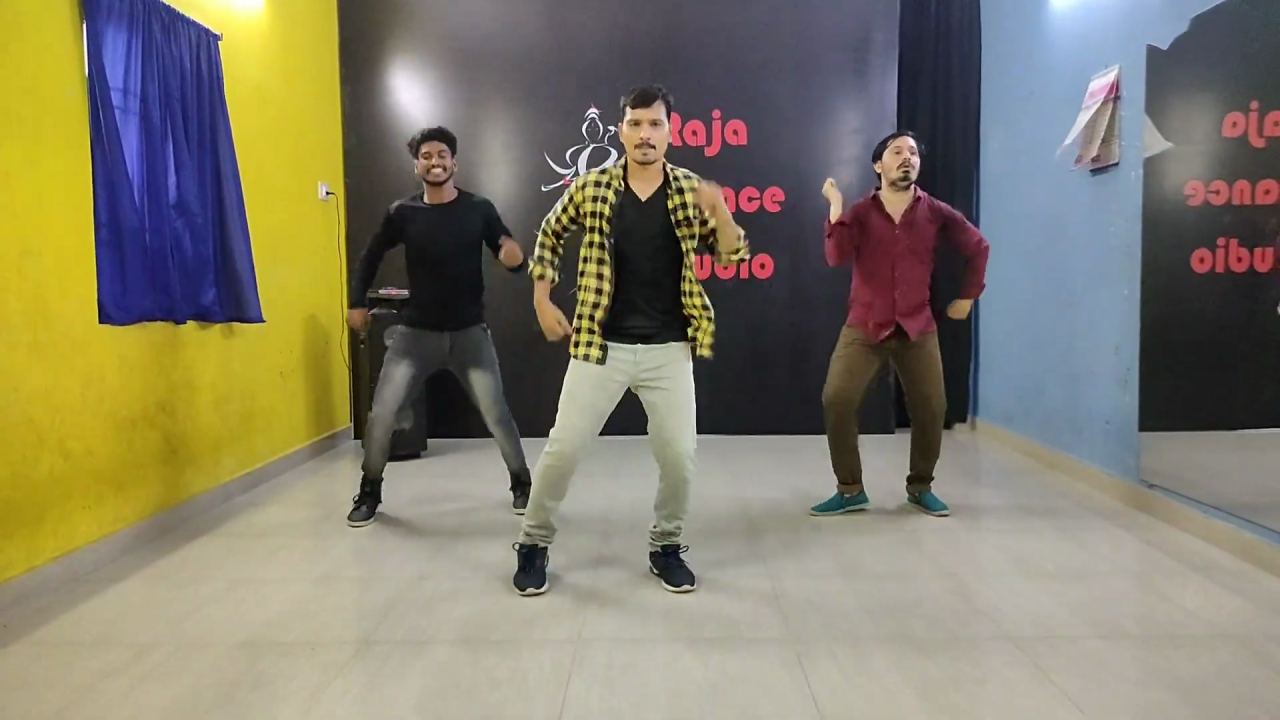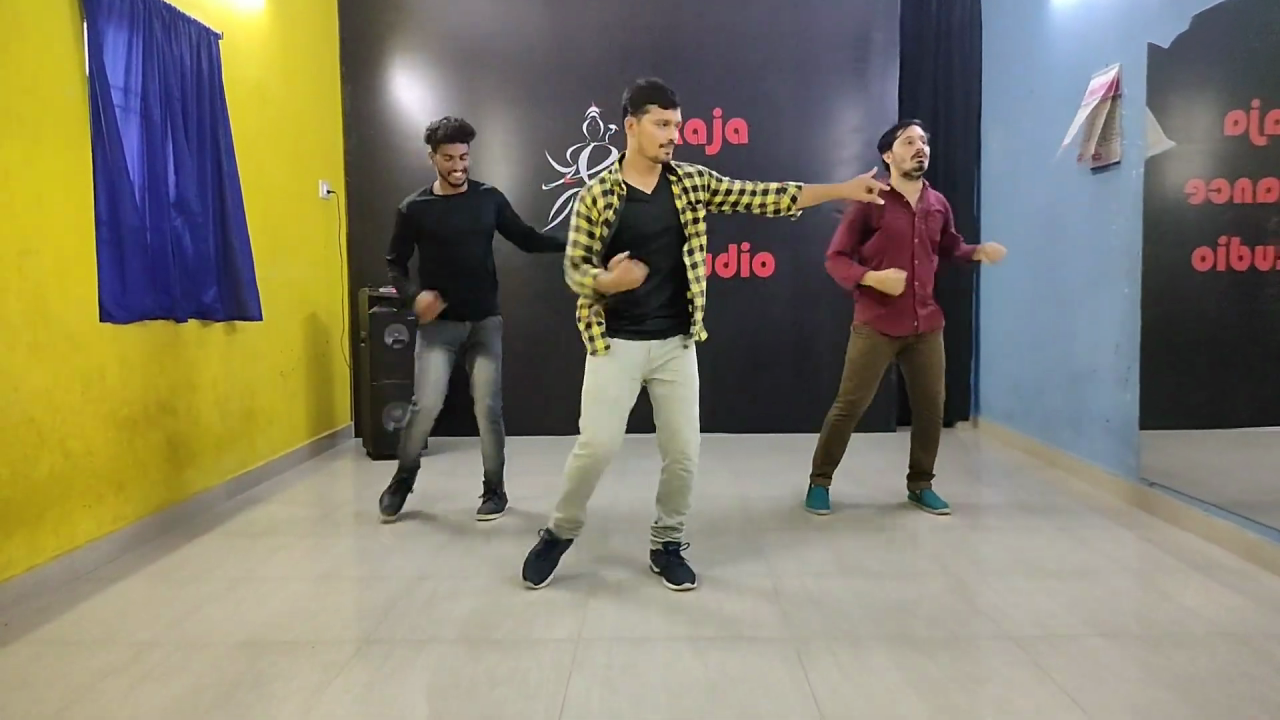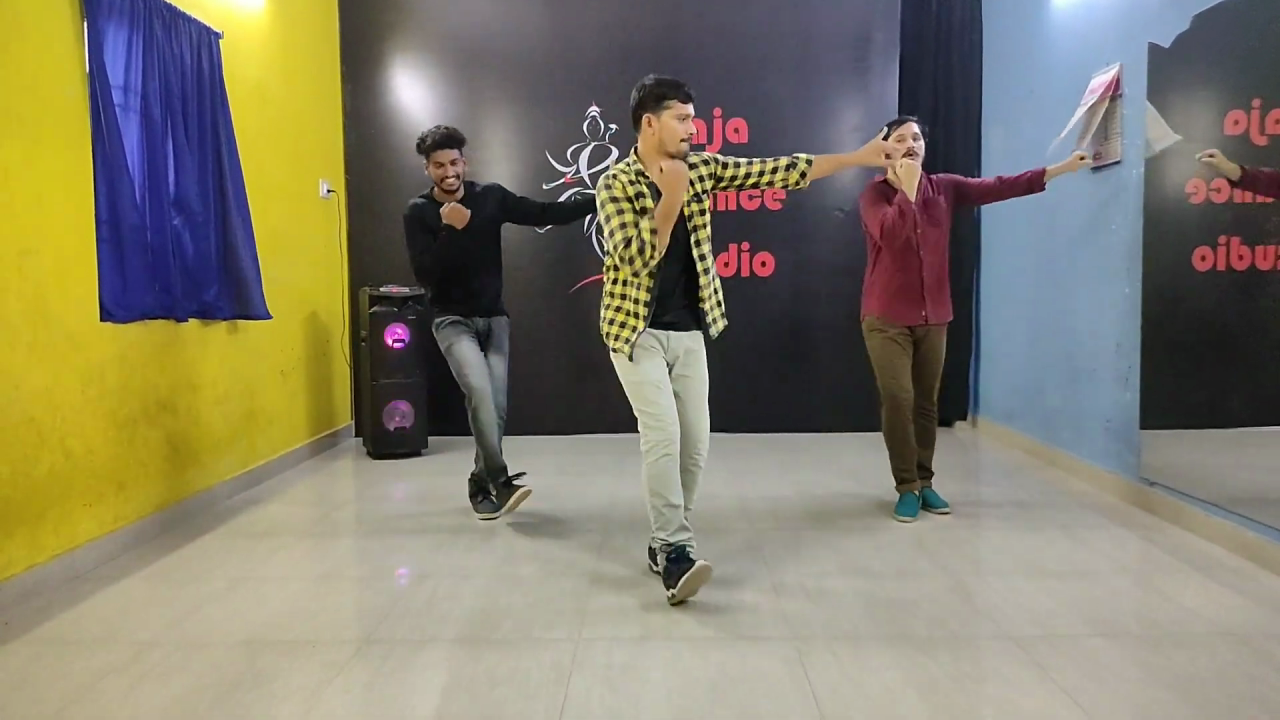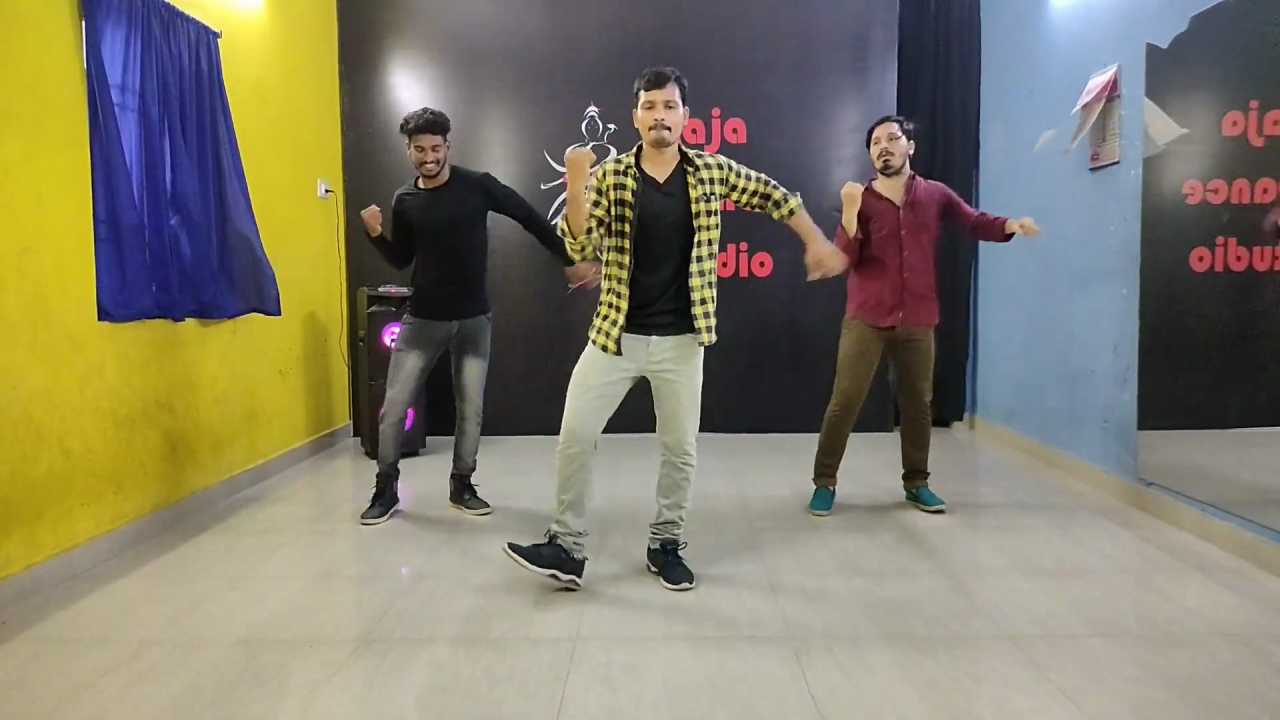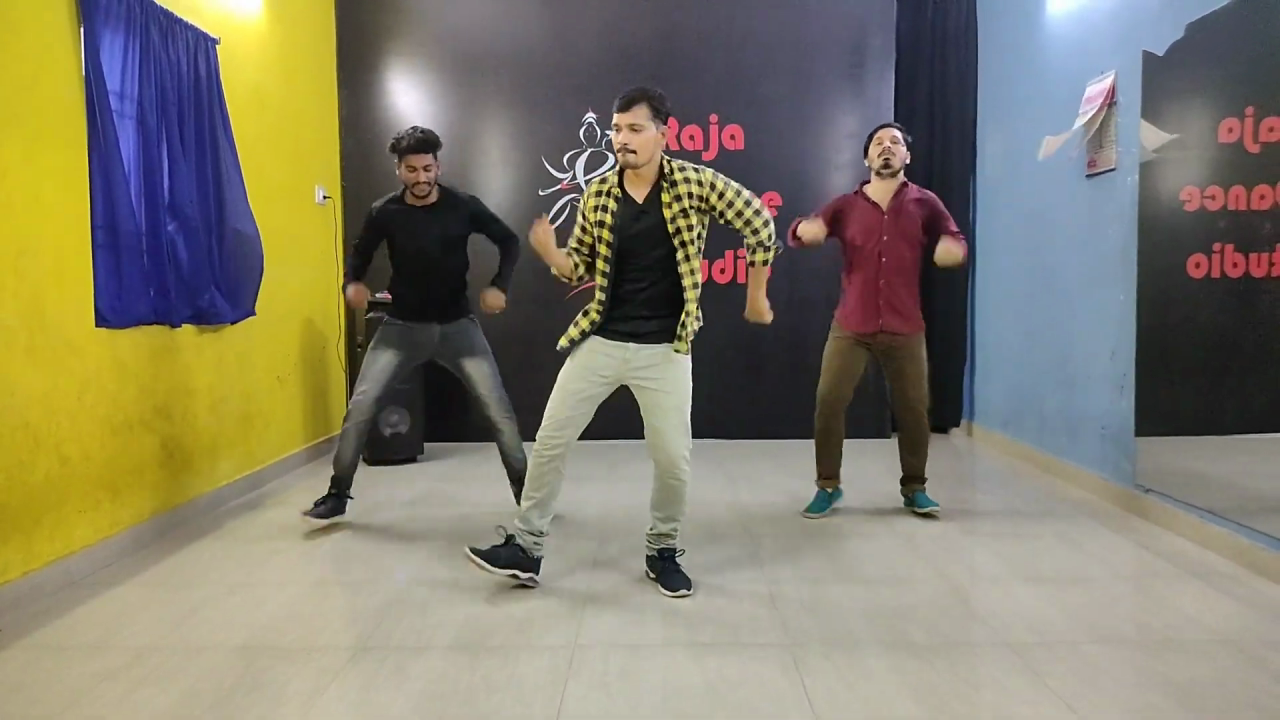
dt=0.4s
person 1, frame 1
left shoulder: (693, 190)
right shoulder: (591, 188)
left elbow: (732, 259)
right elbow: (549, 237)
left wrist: (723, 215)
right wrist: (543, 303)
left hip: (669, 352)
right hip: (601, 349)
left knee: (679, 458)
right knee: (562, 452)
left ankle: (665, 546)
right ankle: (533, 544)
person 1, frame 2
left shoulder: (694, 181)
right shoulder: (598, 192)
left elbow: (763, 198)
right elbow: (576, 270)
left wrist: (843, 190)
right wrist: (610, 280)
left hip: (675, 344)
right hip: (615, 342)
left knee: (683, 454)
right knee: (597, 445)
left ankle: (667, 544)
right ankle: (557, 534)
person 1, frame 3
left shoulder: (700, 167)
right shoulder: (616, 183)
left elbow: (777, 171)
right elbow: (636, 262)
left wrist: (858, 158)
right wrist: (671, 200)
left hip: (688, 333)
right hip: (636, 332)
left knee: (693, 445)
right knee: (663, 438)
left ankle: (666, 544)
right ankle: (674, 552)
person 1, frame 4
left shoulder: (712, 171)
right shoulder: (610, 175)
left elbow: (772, 195)
right elbow: (581, 250)
left wrist: (816, 240)
right wrist: (578, 190)
left hip: (682, 338)
right hip: (616, 333)
left knee: (680, 450)
right knee: (577, 434)
left ankle: (665, 545)
right ankle: (565, 548)
person 1, frame 5
left shoulder: (696, 183)
right shoulder: (597, 195)
left elbow: (758, 220)
right elbow: (582, 270)
left wrist: (757, 295)
right wrist: (551, 254)
left hip: (665, 348)
right hip: (600, 342)
left knee: (673, 458)
right knee: (551, 439)
left ankle: (662, 550)
right ankle: (522, 545)
person 2, frame 1
left shoulder: (480, 209)
right shoulder: (402, 213)
left elbow: (510, 260)
right elbow: (372, 256)
left wrist: (516, 256)
right wrist: (357, 301)
left hip: (469, 332)
right hip: (416, 332)
left knee: (496, 416)
right knee: (381, 414)
left ankle: (522, 484)
right ankle: (370, 492)
person 2, frame 2
left shoulder: (489, 199)
right shoulder: (414, 209)
left elbow: (529, 239)
right elbow: (395, 261)
left wrist: (572, 244)
right wrist: (415, 292)
left hip: (484, 320)
right hip: (438, 321)
left knee: (488, 407)
right knee: (426, 405)
left ankle: (494, 489)
right ankle: (401, 481)
person 2, frame 3
left shoulder: (491, 196)
right shoulder: (418, 212)
left elbow: (544, 214)
right elbow: (425, 274)
left wrist: (600, 201)
right wrist: (450, 230)
left hip: (493, 318)
right hip: (452, 319)
left knee: (495, 405)
right knee: (480, 391)
left ankle: (481, 484)
right ankle: (502, 481)
person 2, frame 4
left shoulder: (478, 185)
right shoulder: (404, 201)
left elbow: (529, 218)
right elbow: (401, 258)
left wrist: (570, 258)
right wrist: (376, 234)
left hip: (472, 318)
right hip: (422, 318)
left knee: (471, 408)
right knee: (395, 405)
left ankle: (461, 485)
right ankle: (386, 490)
person 2, frame 5
left shoulder: (464, 206)
right shoulder: (384, 213)
left elbow: (510, 242)
right elbow: (360, 253)
left wrist: (499, 286)
right wrist: (353, 283)
left hip: (457, 325)
right hip: (403, 325)
left knee: (498, 406)
right knee: (361, 404)
left ankle: (523, 486)
right ankle: (337, 493)
person 3, frame 1
left shoulder: (936, 213)
right shoulder: (859, 212)
left elbow: (976, 247)
right elbow: (837, 258)
left wrist: (968, 295)
right wrist: (835, 209)
left hip: (917, 330)
right hip: (863, 328)
left knee: (931, 410)
right knee: (837, 400)
left ankle: (920, 487)
right ankle: (850, 489)
person 3, frame 2
left shoulder: (938, 204)
right shoulder: (870, 203)
left elbow: (952, 247)
right elbow: (837, 258)
left wrist: (981, 251)
right wrist: (873, 278)
left hip: (927, 324)
right hip: (877, 324)
left knee: (931, 407)
right knee: (851, 403)
left ankle: (920, 484)
right ankle: (820, 481)
person 3, frame 3
left shoulder: (944, 188)
right shoulder: (874, 194)
left elbow: (997, 187)
right elbow: (893, 238)
left wrist: (1058, 169)
right wrist: (906, 189)
left hip: (932, 317)
right hip: (886, 317)
left knee: (926, 401)
right knee: (898, 398)
left ankle: (923, 480)
right ankle: (907, 487)
person 3, frame 4
left shoulder: (934, 195)
right shoulder: (858, 199)
left elbow: (975, 221)
right elbow: (844, 260)
left wrist: (1011, 225)
right wrist: (849, 213)
left hip: (916, 320)
right hip: (865, 318)
left knee: (917, 403)
right knee: (847, 398)
left ankle: (916, 483)
right ankle: (825, 481)
person 3, frame 5
left shoulder: (924, 203)
right shoulder: (846, 204)
left elbow: (957, 240)
right elbow: (800, 231)
left wrist: (955, 249)
right wrist: (805, 229)
left hip: (904, 328)
right hip: (851, 325)
left knee: (913, 408)
right knee: (830, 400)
left ankle: (914, 488)
right ankle: (828, 485)
